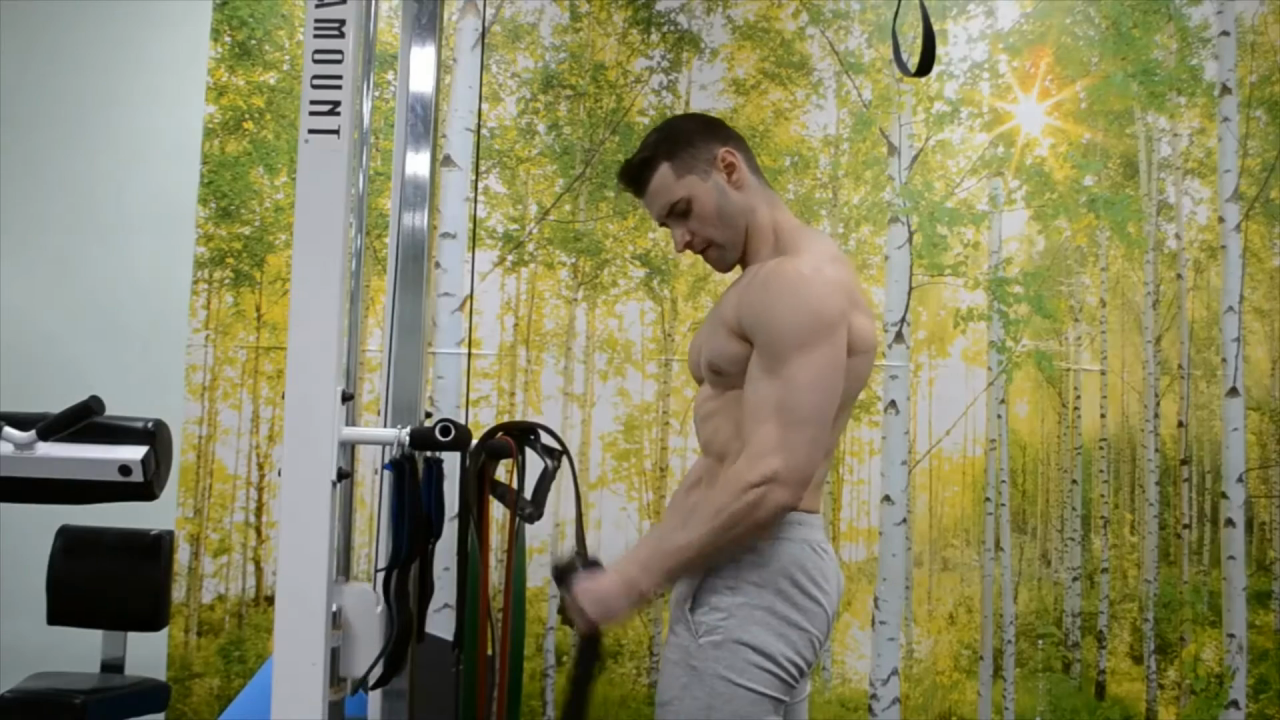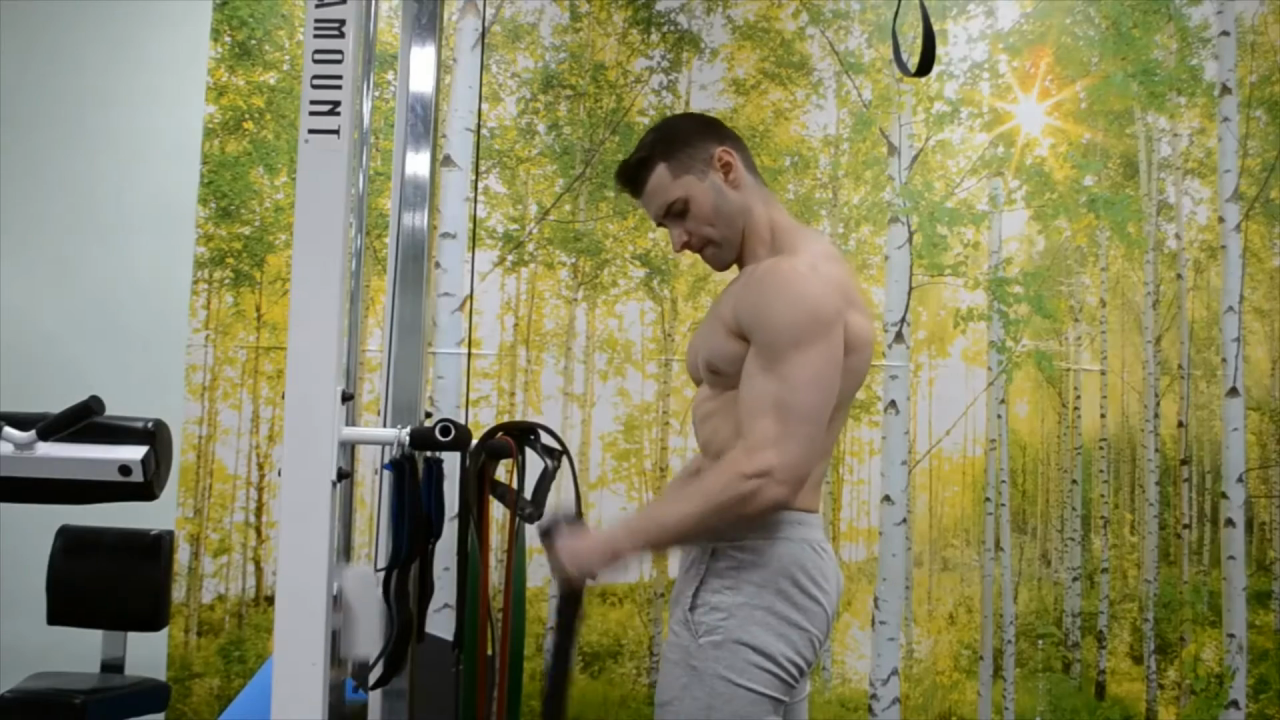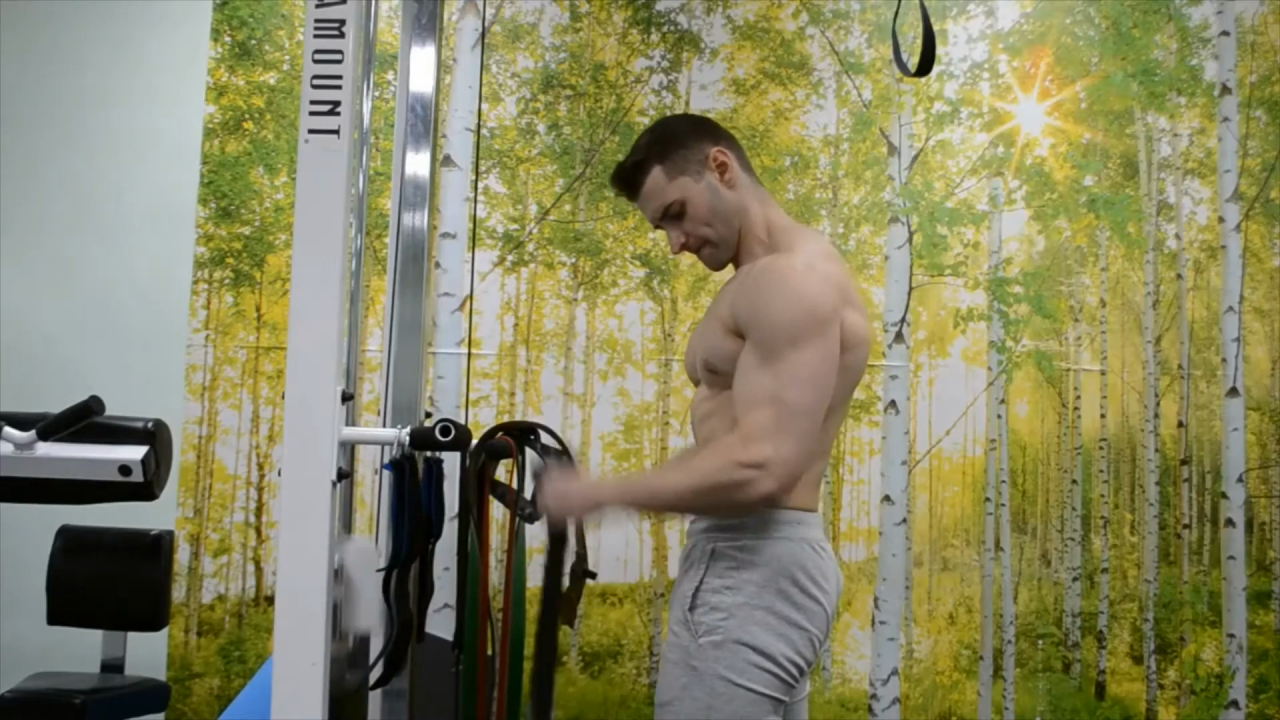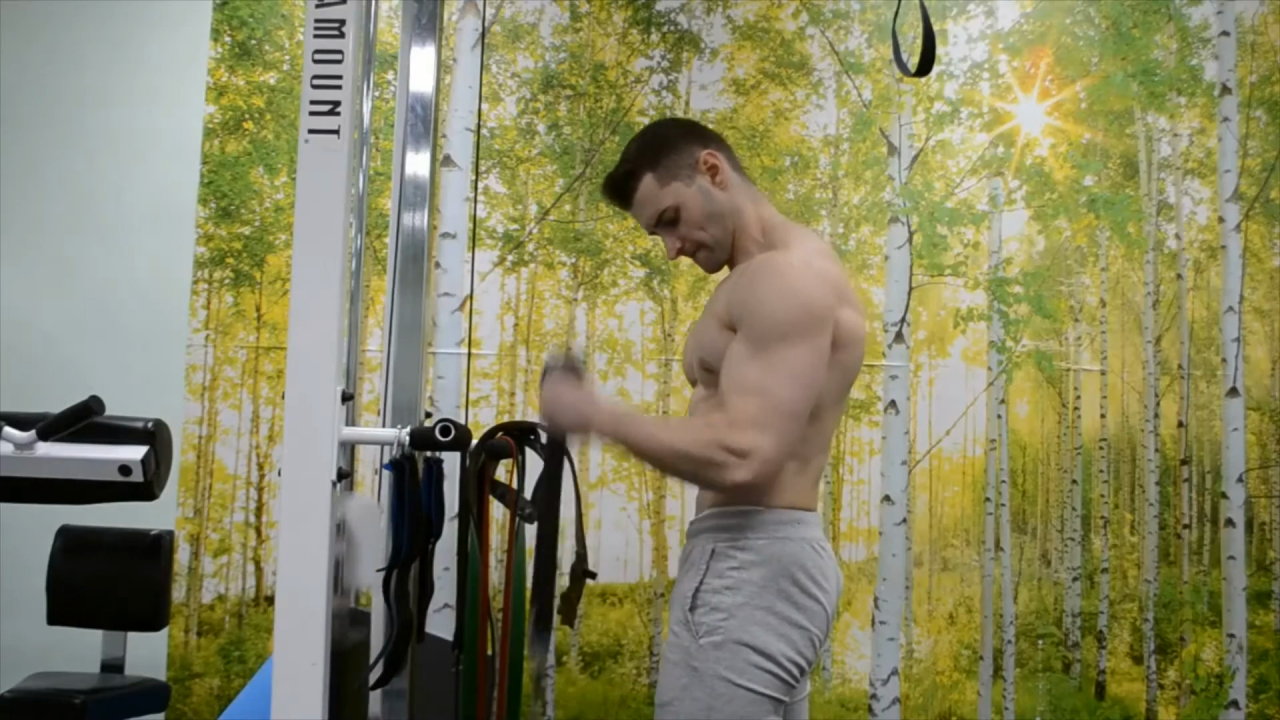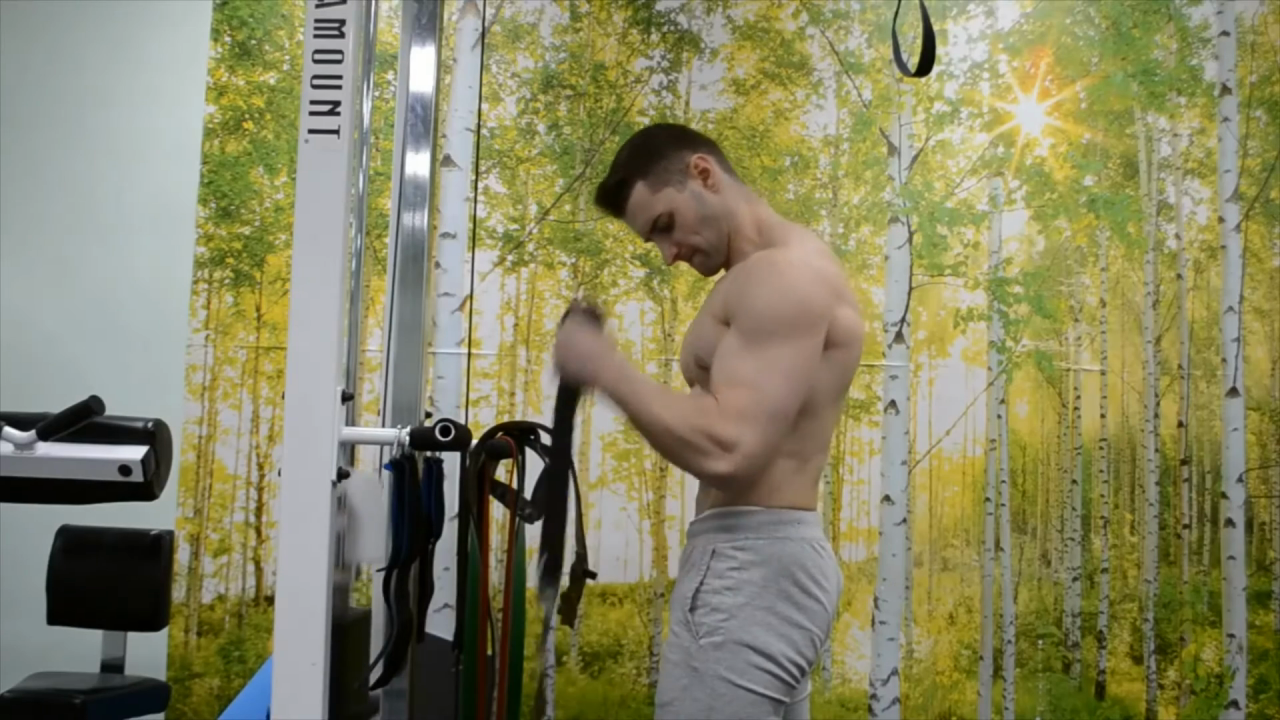
dt=0.1s
person 1, frame 1
left shoulder: (800, 281)
right shoulder: (770, 285)
left elbow: (773, 478)
left wrist: (635, 582)
right wrist: (634, 563)
left hip: (753, 570)
right hip: (757, 565)
person 1, frame 2
left shoulder: (797, 279)
right shoulder: (768, 283)
left elbow: (767, 474)
left wrist: (614, 542)
right wrist: (630, 536)
left hip: (753, 568)
right hip: (757, 561)
person 1, frame 3
left shoulder: (794, 277)
right shoulder: (767, 282)
left elbow: (761, 466)
left wrist: (599, 493)
right wrist: (610, 493)
left hip: (751, 567)
right hip: (757, 561)
person 1, frame 4
left shoulder: (788, 274)
right shoulder: (764, 280)
left elbow: (741, 456)
left wrist: (595, 415)
right wrist: (610, 412)
left hip: (753, 566)
right hip: (758, 561)
person 1, frame 5
left shoulder: (784, 273)
right shoulder: (766, 279)
left elbow: (726, 447)
right elbow: (720, 437)
left wrist: (607, 367)
right wrist: (615, 374)
left hip: (751, 565)
right hip: (760, 561)
